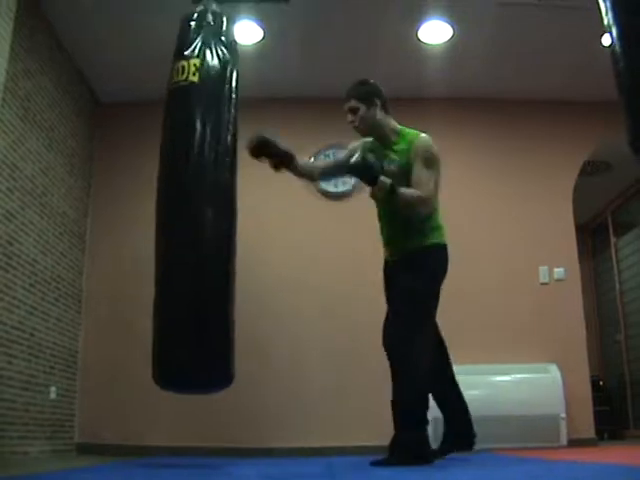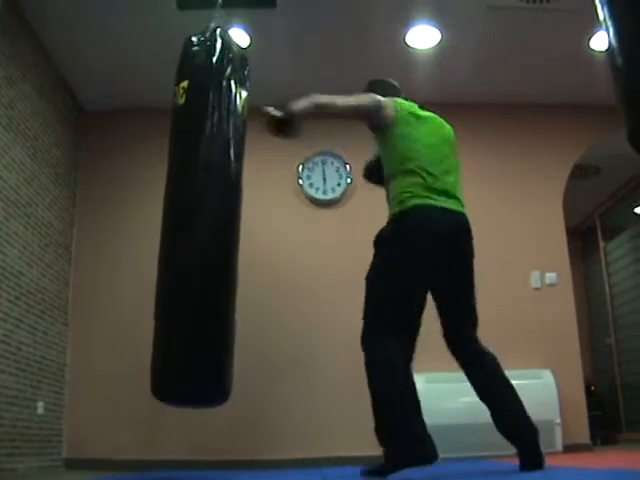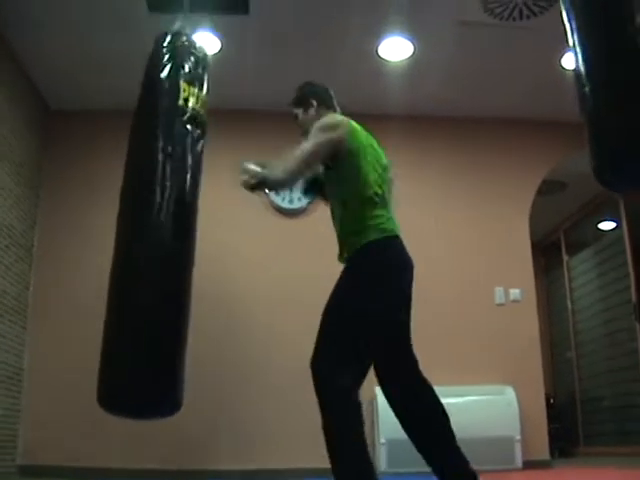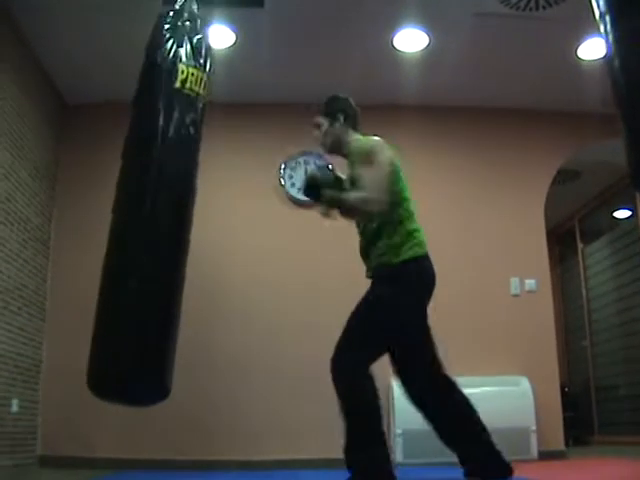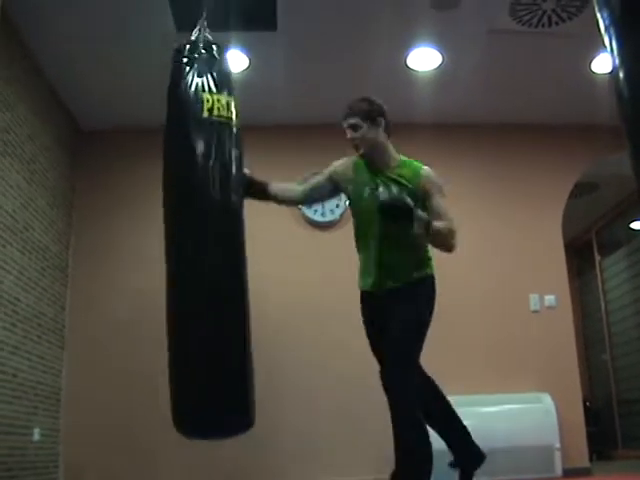
dt=1s
person 1, frame 1
left shoulder: (420, 145)
right shoulder: (364, 148)
left elbow: (425, 204)
right elbow: (316, 171)
left wrist: (382, 182)
right wrist: (280, 154)
left hip: (425, 254)
right hip: (399, 259)
left knee: (405, 344)
right knee: (424, 345)
left ankle: (413, 447)
right ankle: (459, 431)
person 1, frame 2
left shoulder: (384, 107)
right shoulder: (443, 127)
left elbow: (321, 104)
left wrist: (286, 113)
left hip: (414, 227)
right hip: (455, 227)
left knee: (384, 338)
right knee: (465, 341)
left ankle: (408, 444)
right ankle: (525, 440)
person 1, frame 3
left shoulder: (332, 127)
right shoulder: (357, 140)
left elbow: (284, 175)
left wrist: (256, 176)
right wrist: (321, 187)
left hip: (375, 261)
right hip: (388, 259)
left knee: (332, 366)
right knee: (399, 368)
person 1, frame 4
left shoulder: (370, 149)
right shoulder: (364, 159)
left elbow: (371, 207)
left wrist: (332, 197)
right wrist: (338, 196)
left hip: (402, 273)
right hip: (402, 274)
left knee: (348, 364)
right knee: (424, 375)
person 1, frame 5
left shoulder: (421, 176)
right shoulder: (348, 170)
left elbow: (449, 240)
right elbow: (298, 193)
left wrist: (415, 215)
right wrist: (257, 187)
left hip: (412, 289)
right hip: (373, 292)
left knee: (400, 379)
right knee: (407, 377)
